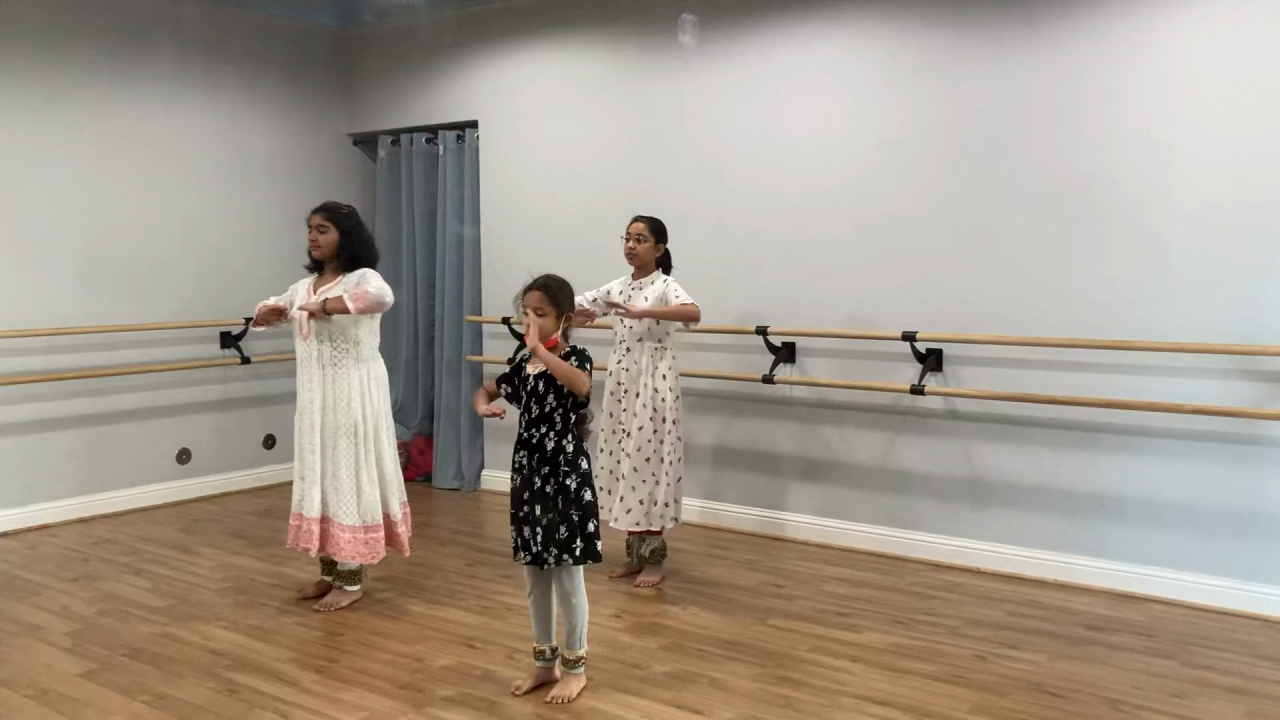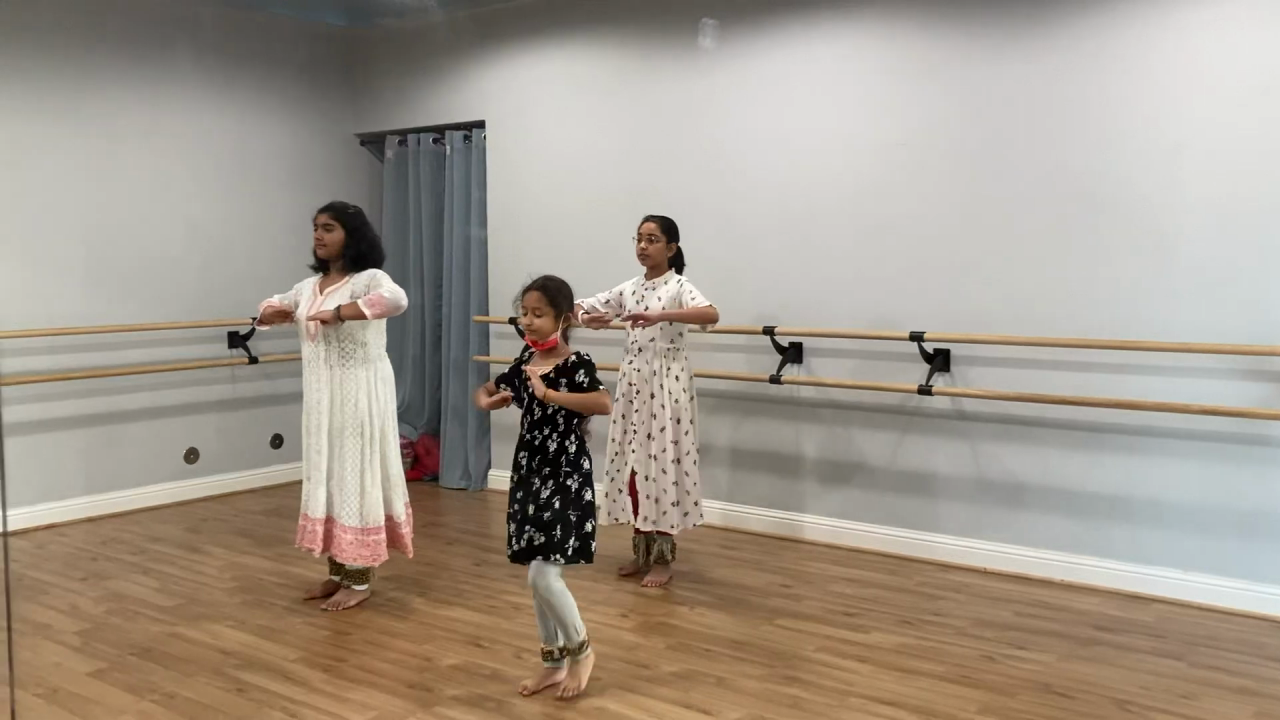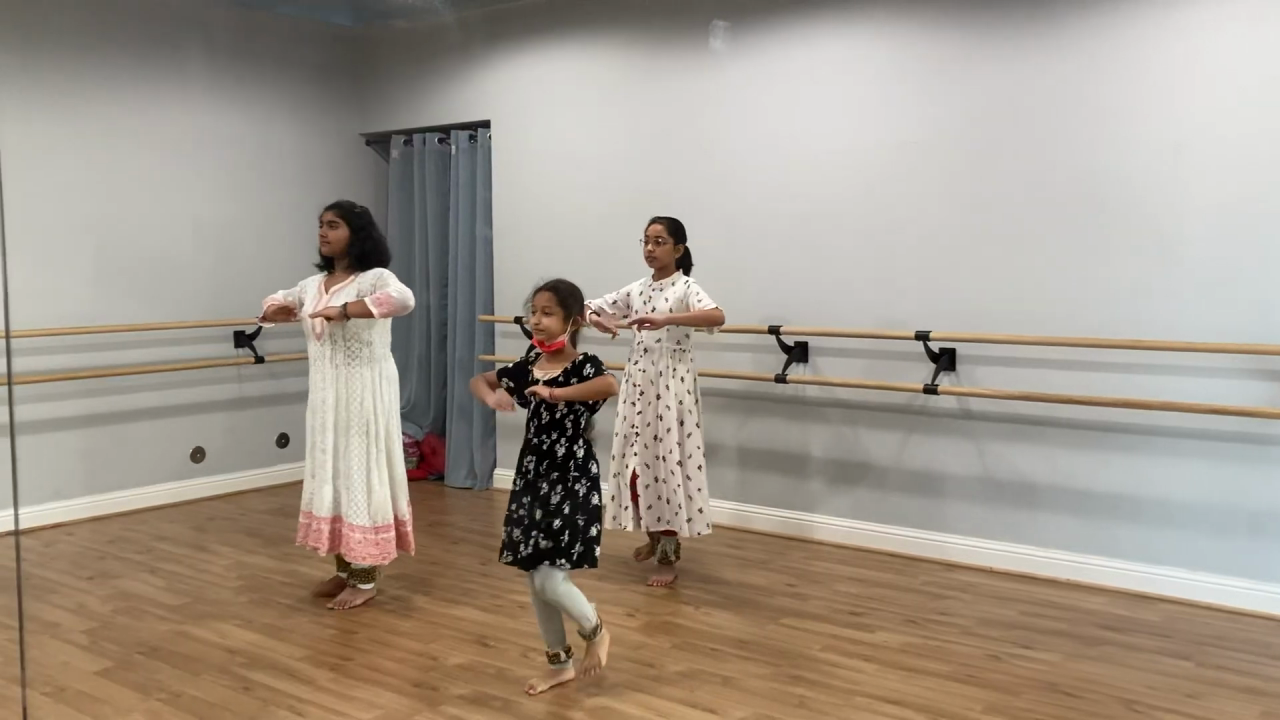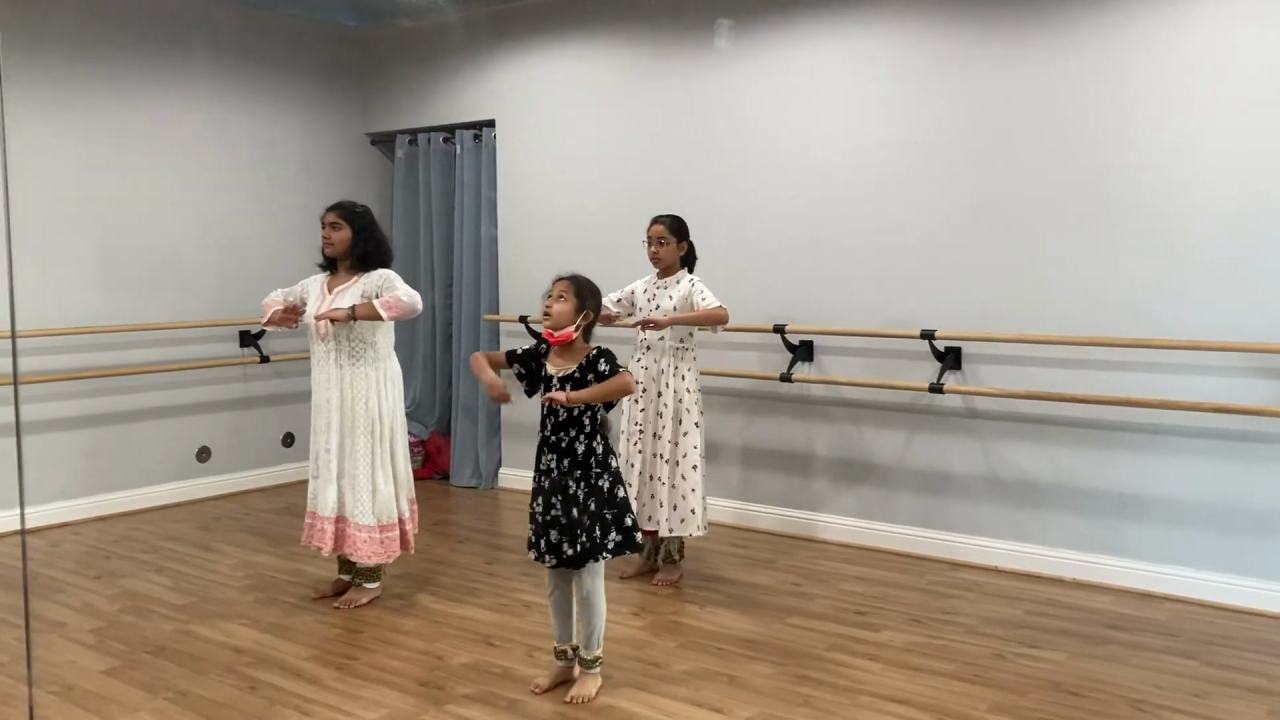
dt=0.3s
person 1, frame 1
left shoulder: (575, 359)
right shoulder: (523, 364)
left elbow: (583, 385)
right elbow: (485, 390)
left wrist: (539, 348)
right wrist: (484, 407)
left hip: (566, 476)
right hip: (528, 475)
left knee: (567, 576)
right knee: (535, 576)
left ankle: (575, 668)
right ankle: (545, 662)
person 1, frame 2
left shoulder: (575, 365)
right shoulder: (523, 365)
left elbow: (604, 403)
right elbow: (483, 391)
left wrist: (548, 394)
right wrist: (487, 402)
left hip: (565, 479)
right hip: (528, 476)
left knee: (543, 577)
right knee: (537, 578)
left ankle: (580, 649)
right ankle: (554, 662)
person 1, frame 3
left shoulder: (584, 365)
right shoulder: (528, 366)
left elbow: (611, 385)
right elbow: (479, 381)
left wrist: (555, 393)
right wrist: (493, 398)
left hip: (571, 482)
right hip: (532, 478)
left knee: (549, 581)
right knee: (536, 582)
left ankle: (594, 630)
right ankle: (559, 663)
person 1, frame 4
left shoulder: (597, 359)
right shoulder: (537, 356)
left elbow: (627, 383)
right elbow: (481, 359)
left wrist: (571, 397)
right wrist: (489, 377)
left hip: (591, 477)
right hip: (550, 475)
left knee: (587, 578)
right knee: (557, 577)
left ankle: (591, 667)
right ankle: (565, 661)
person 2, frame 1
left shoulder: (362, 278)
right shoulder: (306, 286)
left elbow: (382, 298)
right elbow: (269, 309)
left wrist: (323, 305)
right wrist: (267, 312)
left hip: (353, 393)
right hip: (315, 395)
left knee: (349, 474)
right knee: (319, 475)
left ankle: (351, 580)
right ankle: (329, 572)
person 2, frame 2
left shoulder: (369, 280)
right shoulder: (309, 286)
left elbow: (396, 300)
right elbow: (275, 305)
left wrist: (338, 312)
right wrist: (273, 313)
left hip: (360, 394)
right hip: (322, 396)
left knee: (356, 477)
right knee: (325, 477)
left ankle: (359, 581)
right ankle: (337, 572)
person 2, frame 3
left shoulder: (375, 278)
right shoulder: (314, 284)
left elbow: (403, 299)
right elbow: (278, 300)
left wrist: (344, 310)
right wrist: (277, 310)
left hip: (365, 393)
right hip: (327, 394)
left knee: (361, 474)
right knee: (330, 473)
left ankle: (365, 579)
right ankle: (344, 569)
person 2, frame 4
left shoulder: (379, 279)
right shoulder: (315, 284)
left elbow: (410, 302)
right elbow: (275, 299)
left wrist: (351, 312)
right wrist: (281, 313)
left hip: (369, 393)
right hip: (330, 395)
left knee: (366, 474)
right knee: (333, 475)
left ankle: (370, 579)
right ankle: (347, 572)
person 3, frame 1
left shoulder: (665, 287)
right shoulder: (617, 288)
left elbow: (694, 313)
left wrist: (640, 312)
right wrist: (577, 313)
left hip: (654, 384)
right hip: (622, 383)
left knee: (648, 464)
right knee: (623, 463)
left ankle: (654, 559)
right ankle: (635, 554)
person 3, frame 2
left shoulder: (679, 287)
right shoulder: (628, 289)
left elbow: (712, 315)
right elbow: (578, 307)
left wrist: (659, 317)
right wrist: (586, 318)
left hip: (667, 385)
right hip: (632, 383)
left knee: (662, 465)
right knee: (630, 465)
left ankle: (663, 559)
right ankle: (643, 549)
person 3, frame 3
left shoulder: (686, 288)
right shoulder: (635, 290)
left elbow: (718, 317)
right elbow: (588, 307)
left wrist: (666, 320)
right wrist: (596, 320)
left hip: (672, 385)
right hip: (638, 383)
left knee: (668, 464)
right knee: (634, 464)
left ankle: (667, 558)
right ankle: (655, 535)
person 3, frame 4
left shoulder: (690, 286)
right shoulder: (640, 288)
left elbow: (721, 315)
left wrist: (669, 319)
right wrist: (600, 315)
left hip: (675, 384)
right hip: (641, 383)
left knee: (672, 463)
right knee: (640, 463)
left ankle: (672, 559)
right ankle: (648, 553)
